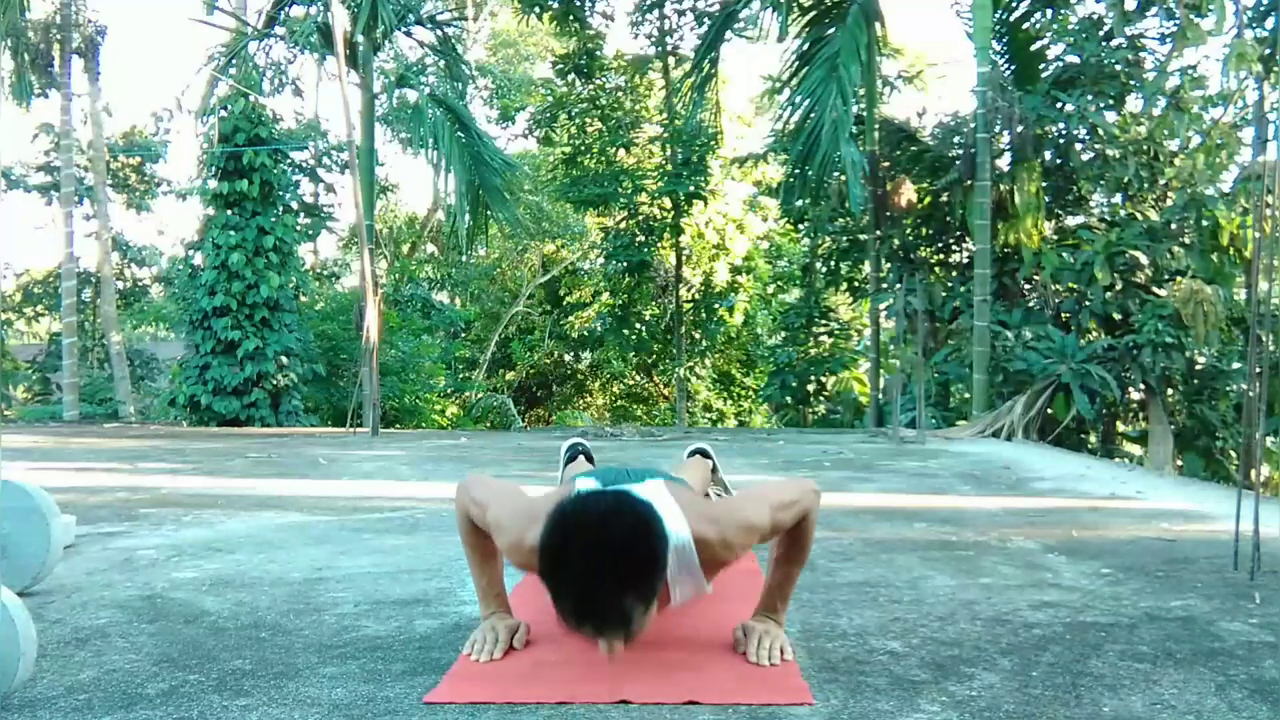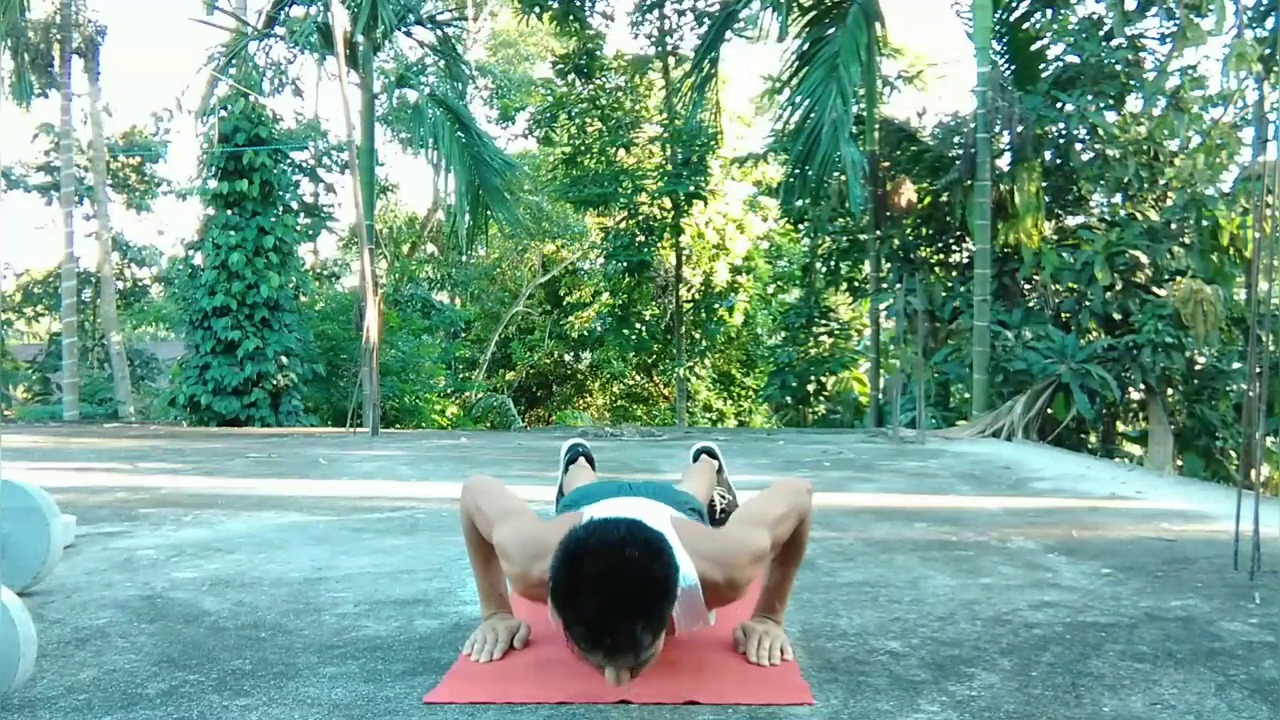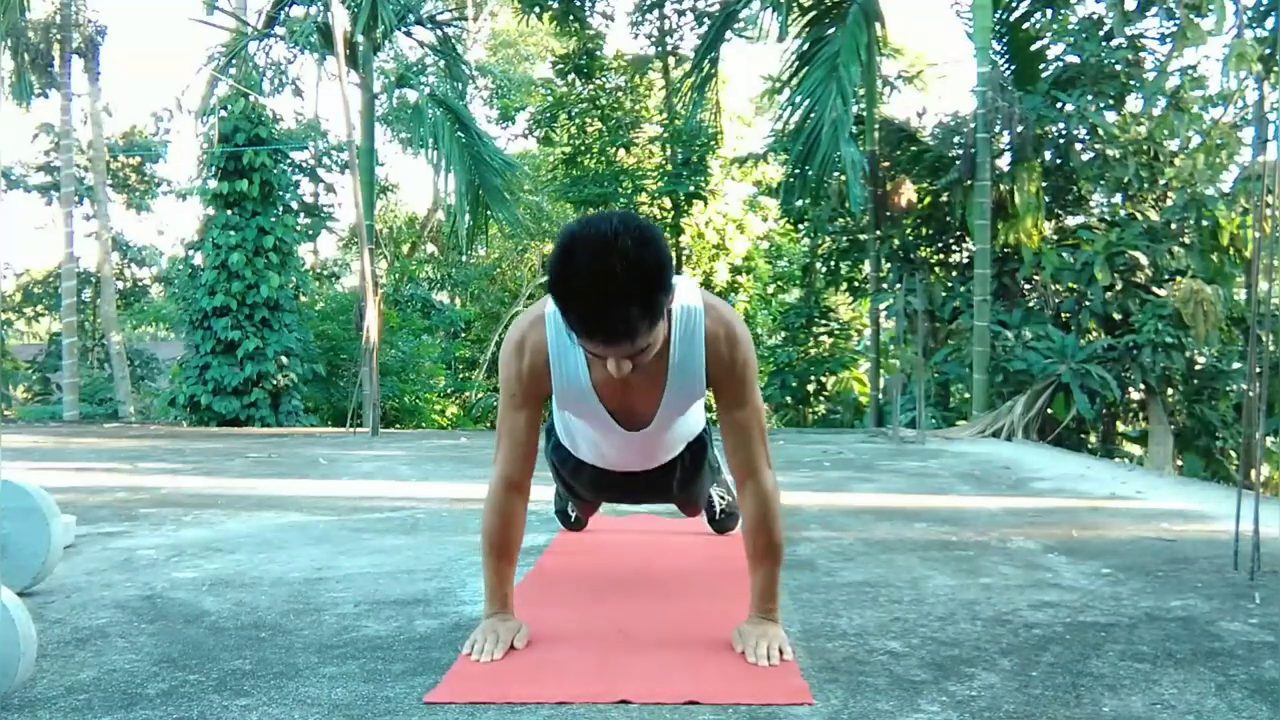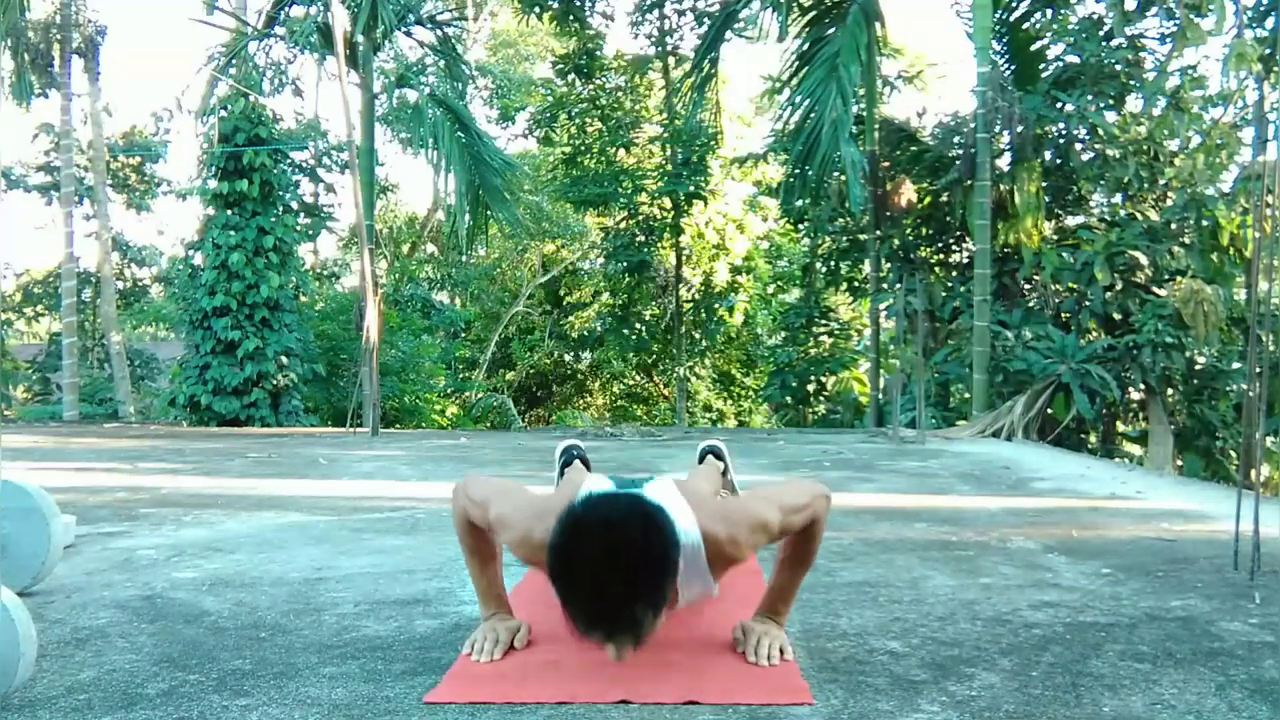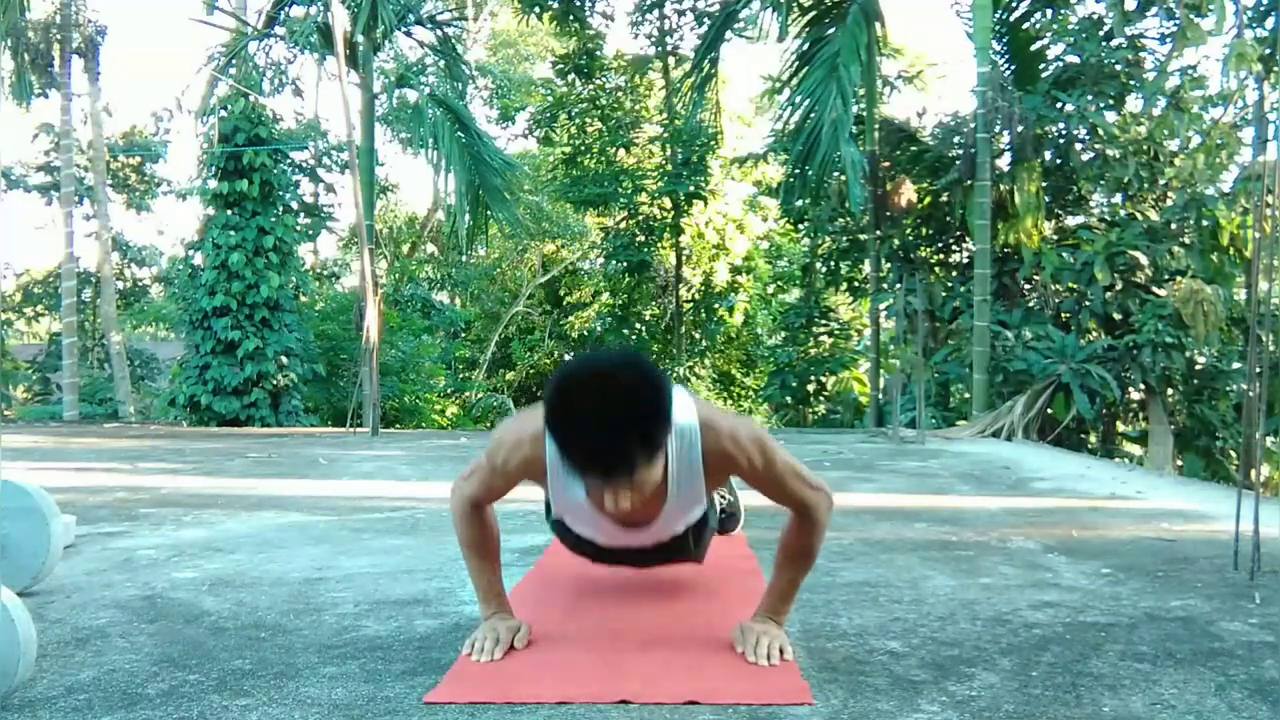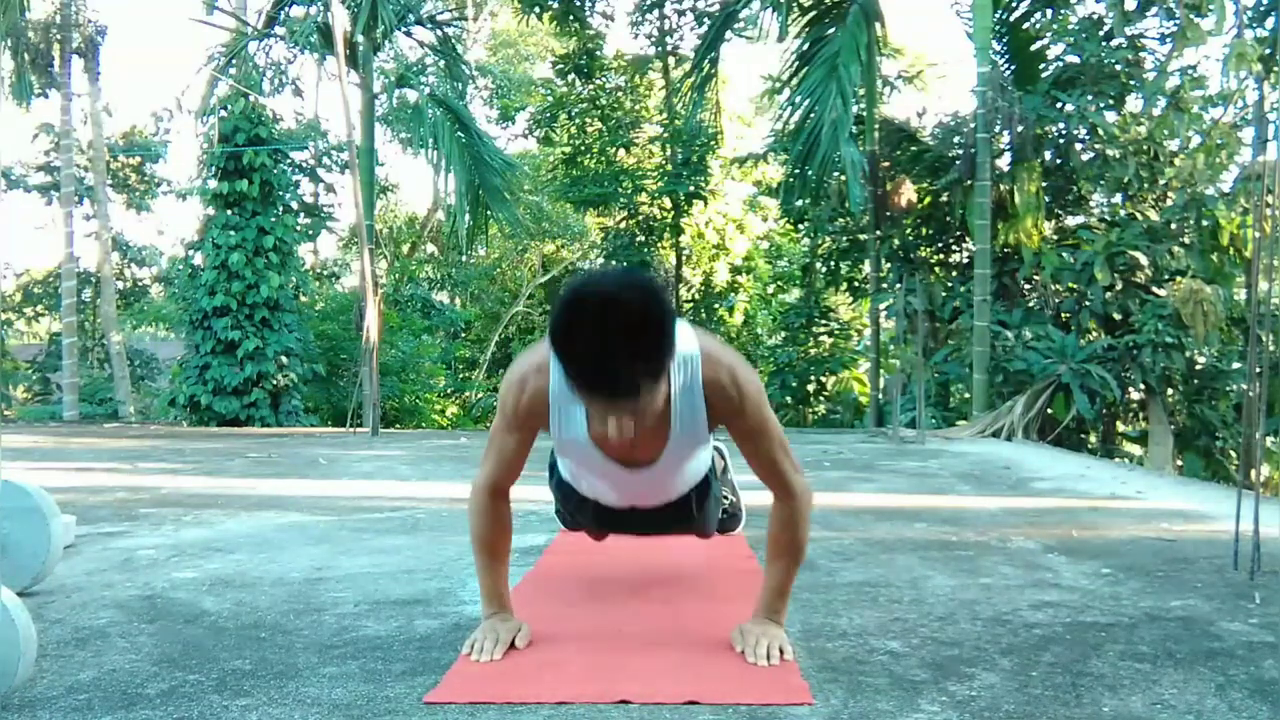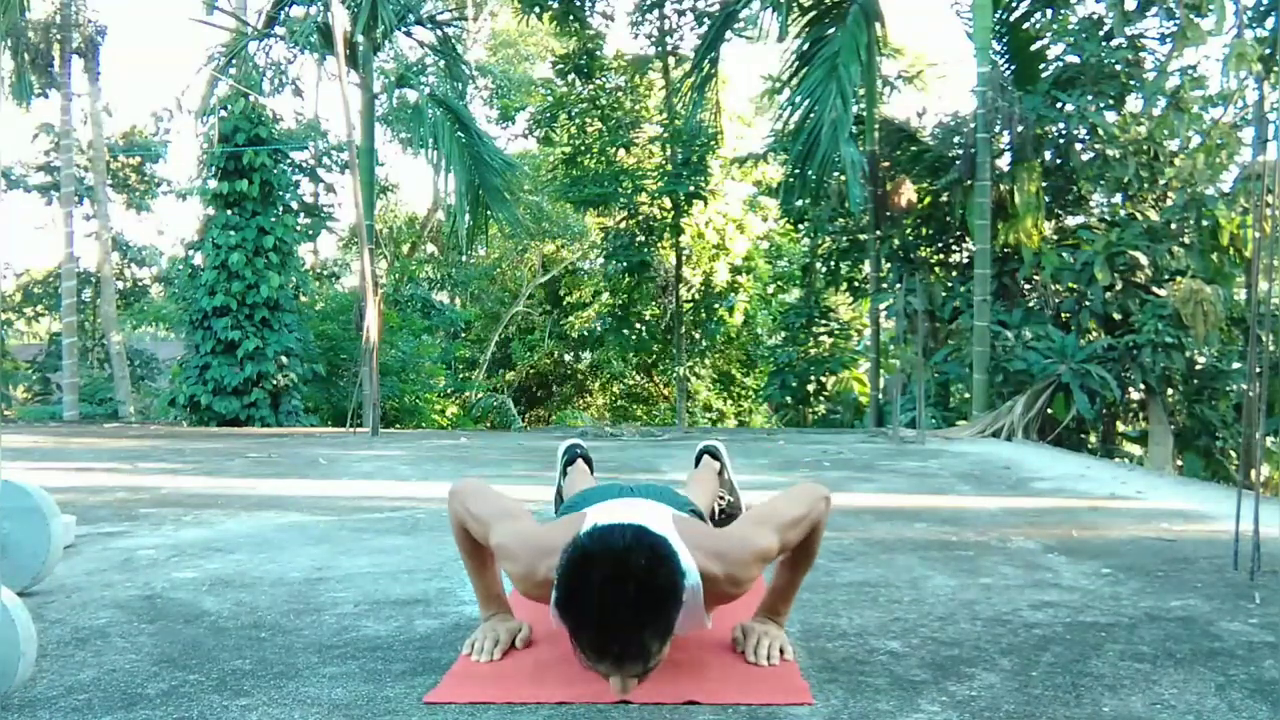
dt=0.7s
person 1, frame 1
left shoulder: (714, 537)
right shoulder: (526, 538)
left elbow: (807, 496)
right elbow: (467, 491)
left wrist: (770, 616)
right wrist: (494, 610)
left hip: (666, 492)
left ankle: (701, 463)
right ankle: (575, 459)
person 1, frame 2
left shoulder: (721, 570)
right shoulder: (532, 567)
left elbow: (798, 494)
right elbow: (474, 491)
left wrist: (770, 617)
right wrist: (494, 613)
left hip: (673, 507)
right hip: (586, 505)
left ankle: (706, 462)
right ankle: (576, 461)
person 1, frame 3
left shoulder: (718, 329)
right shoulder: (531, 339)
left elbow: (755, 480)
right elbow: (510, 482)
left wrist: (764, 617)
right wrist: (498, 612)
left hip: (679, 457)
right hip: (581, 459)
left knee: (698, 505)
right knee: (577, 511)
left ankle: (714, 490)
right ankle: (574, 501)
person 1, frame 4
left shoulder: (722, 533)
right shoulder: (532, 529)
left elbow: (817, 501)
right elbow: (464, 497)
left wrist: (771, 617)
right wrist: (495, 613)
left ankle: (712, 462)
right ankle: (572, 463)
person 1, frame 5
left shoulder: (720, 437)
right shoulder: (528, 442)
left elbow: (815, 502)
right elbow: (467, 498)
left wrist: (770, 618)
right wrist: (495, 614)
left hip: (680, 531)
person 1, frame 6
left shoulder: (720, 376)
right shoulder: (533, 380)
left elbow: (790, 489)
right elbow: (491, 489)
left wrist: (769, 618)
right wrist: (496, 614)
left hip: (684, 493)
right hip: (586, 495)
left knee: (706, 527)
right knee: (584, 525)
person 1, frame 7
left shoulder: (721, 568)
right shoulder: (537, 565)
left elbow: (815, 500)
right elbow: (462, 497)
left wrist: (768, 619)
right wrist: (496, 615)
left hip: (671, 510)
right hip: (590, 512)
left ankle: (710, 466)
right ankle: (576, 466)
